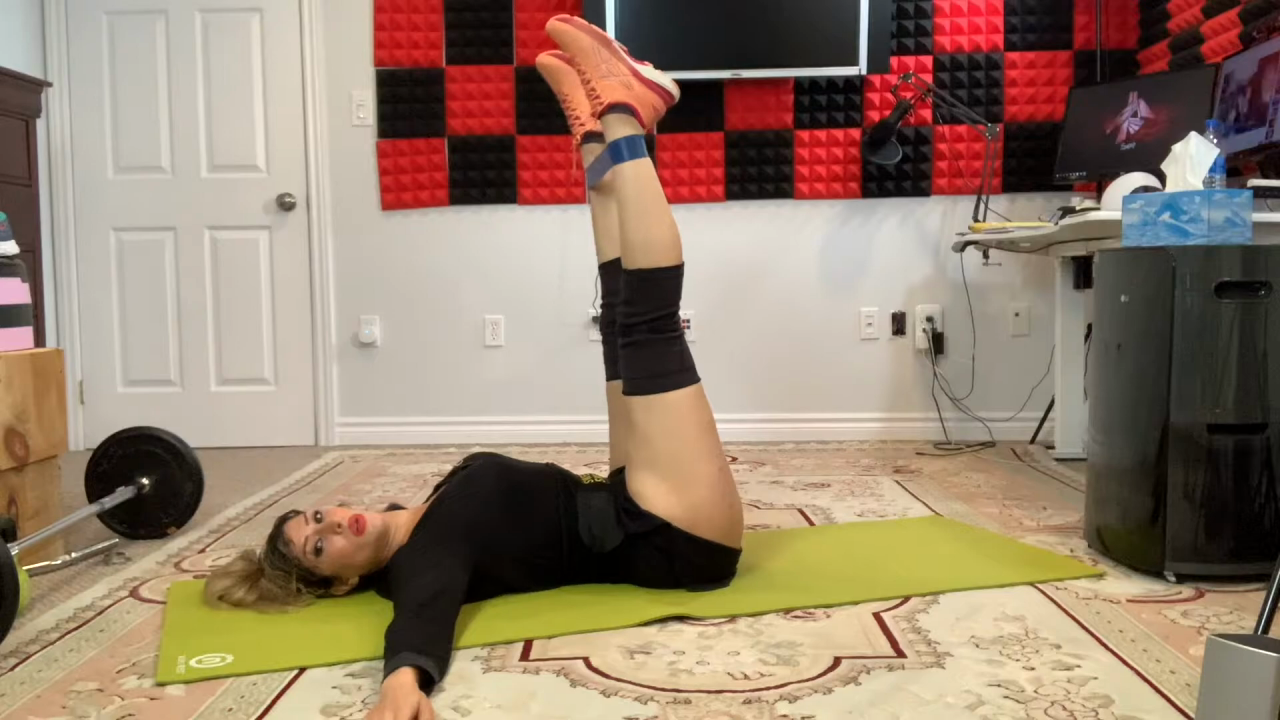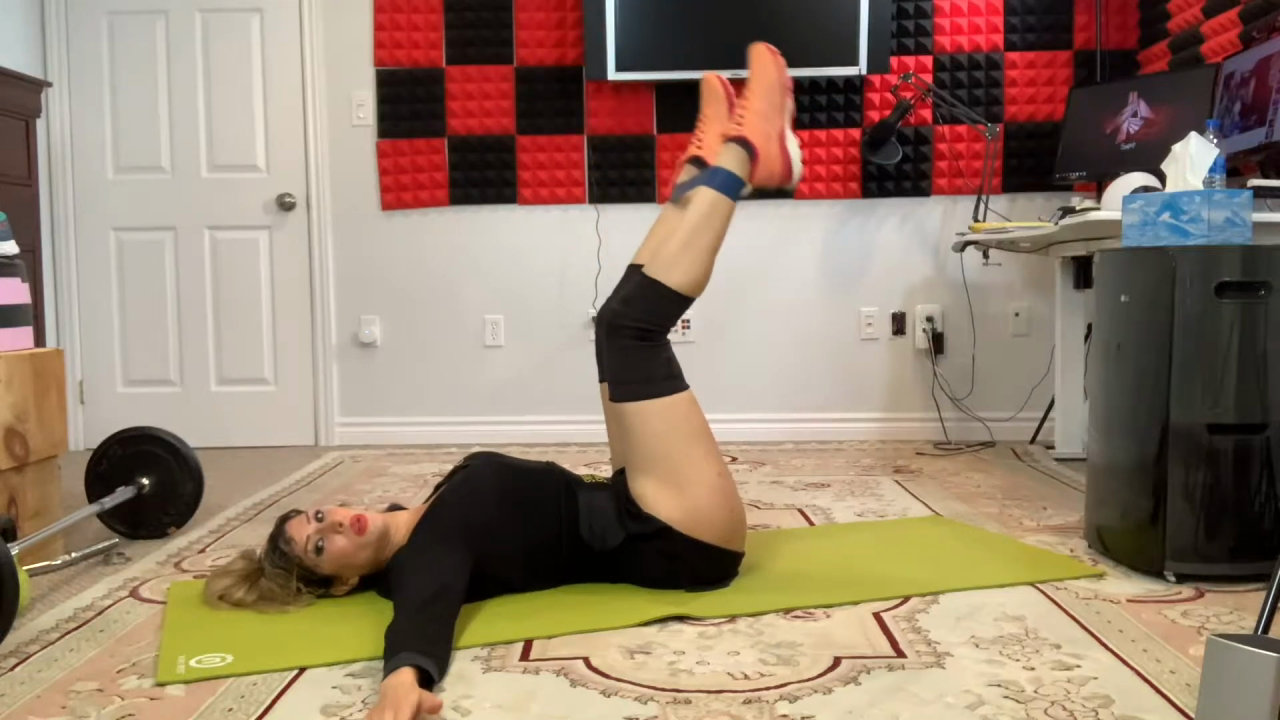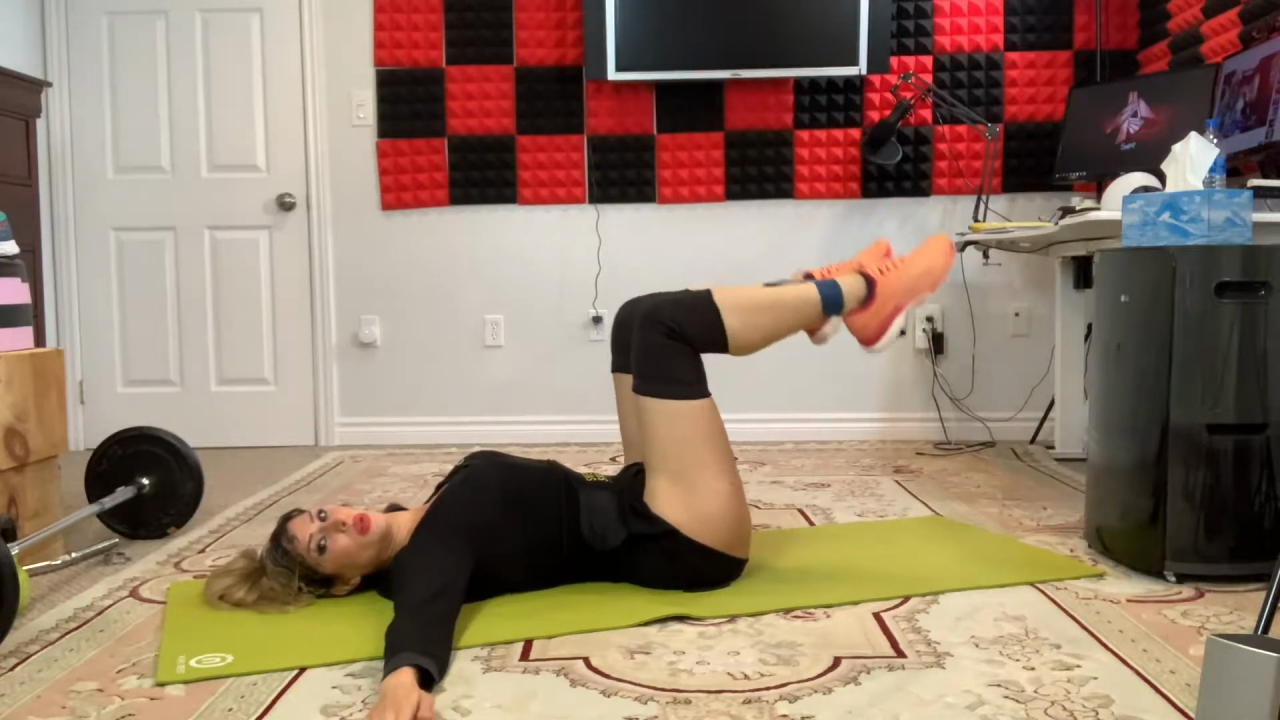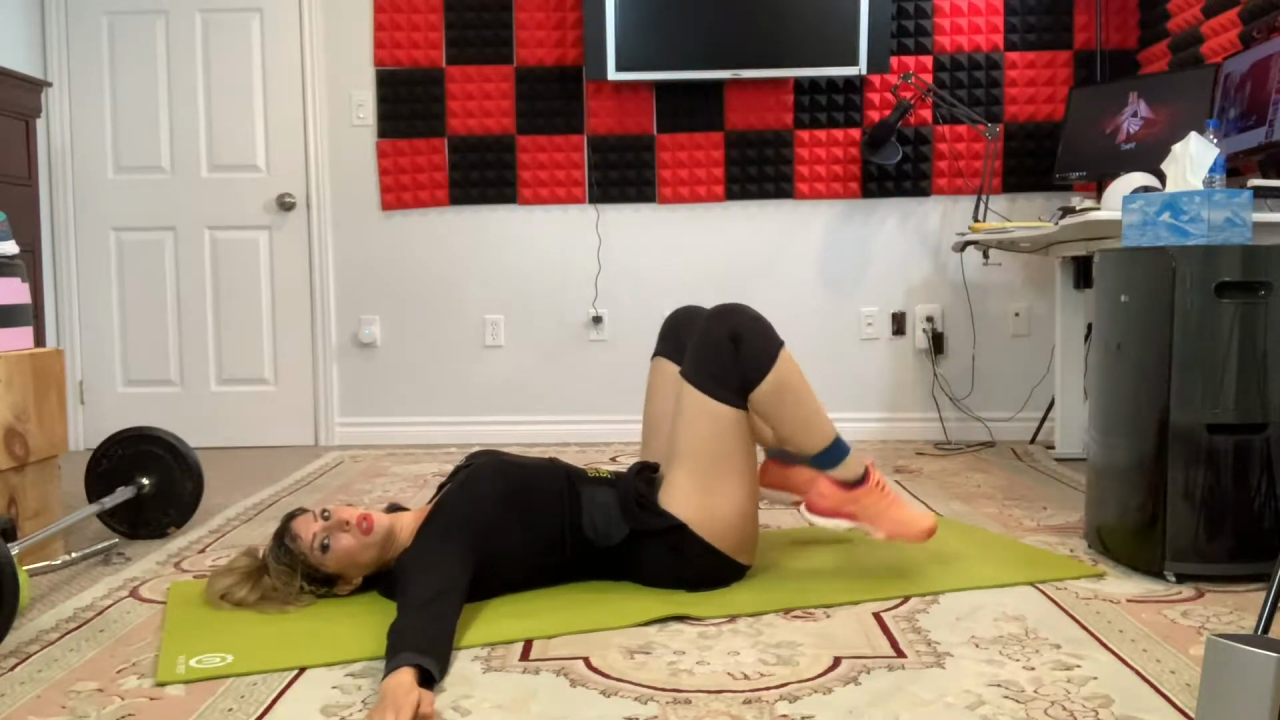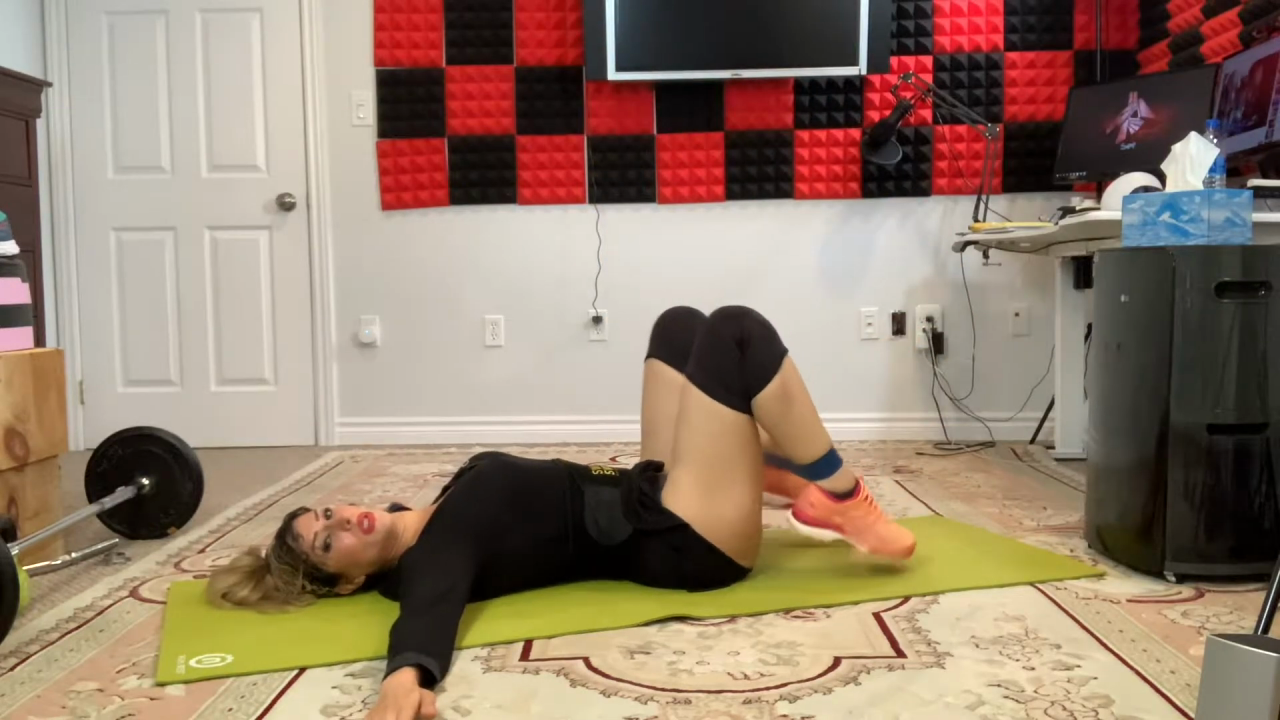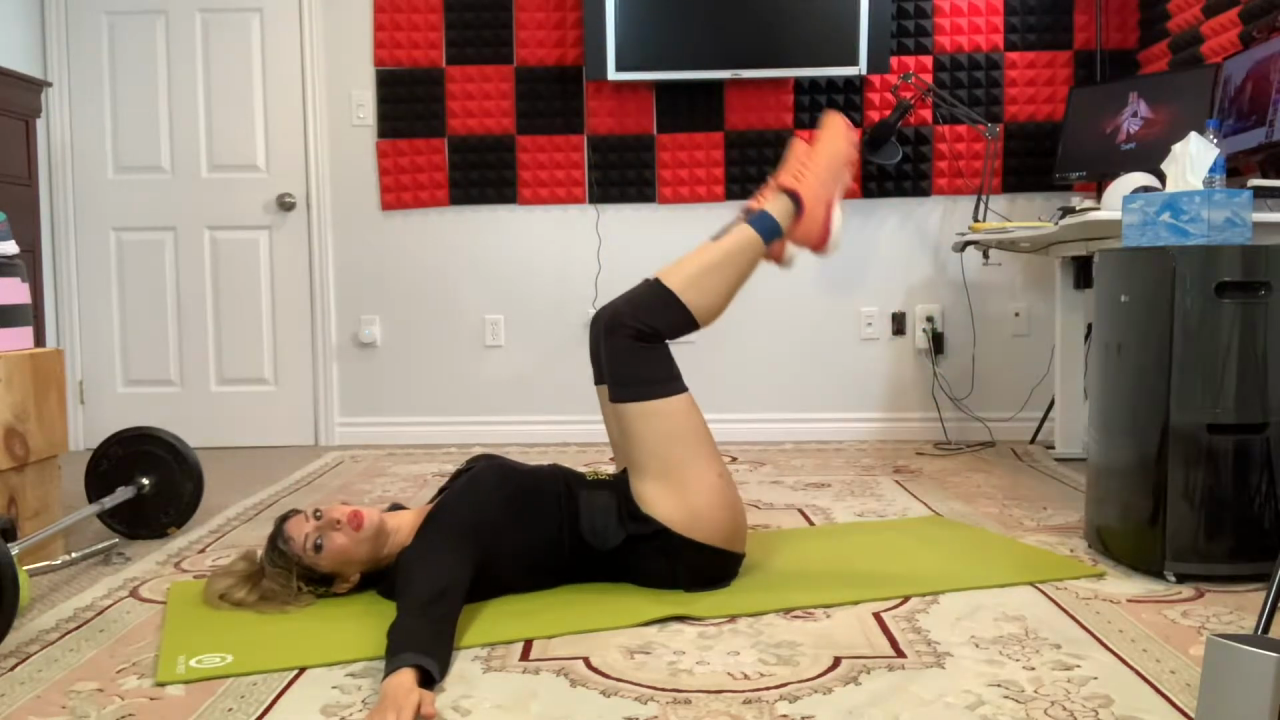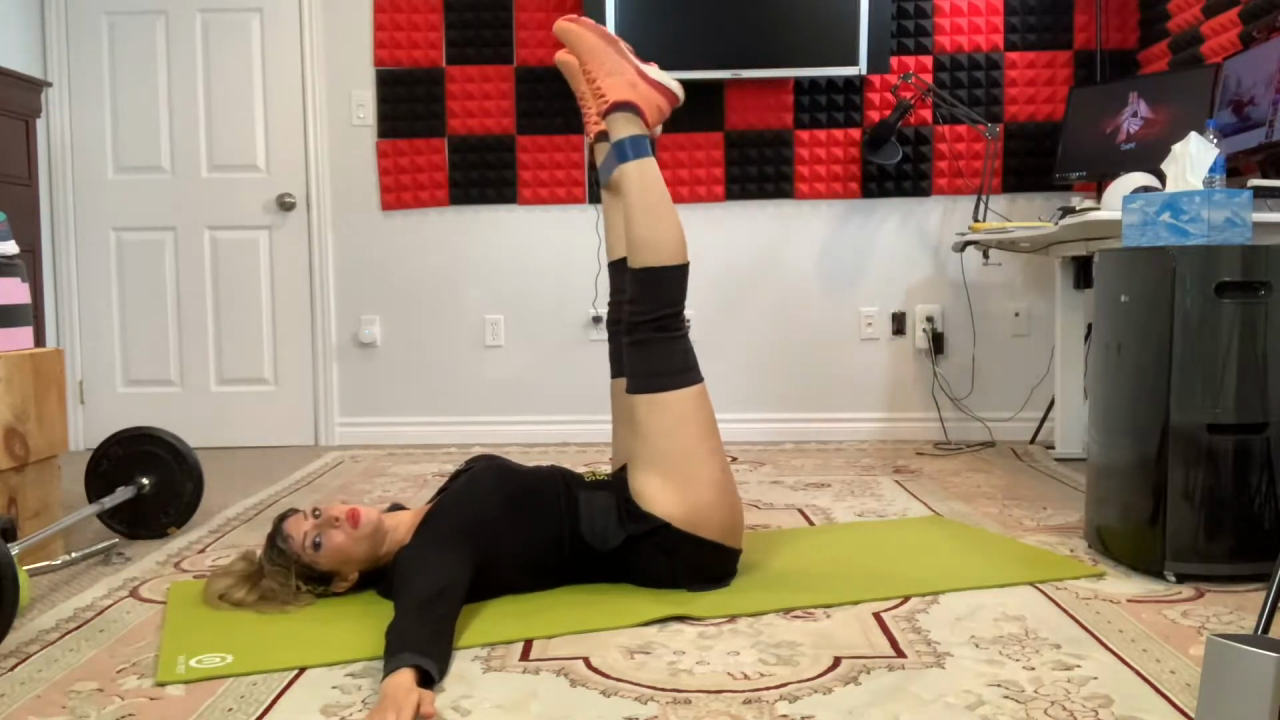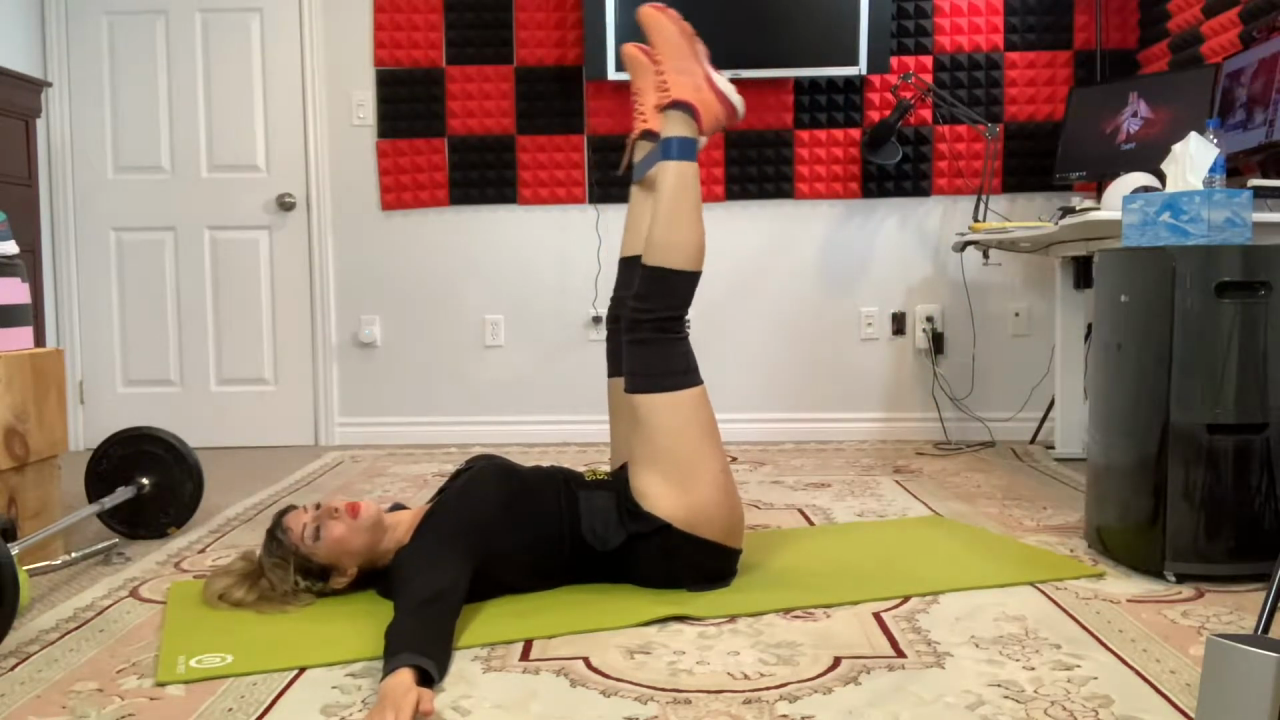
dt=0.5s
person 1, frame 1
left shoulder: (420, 520)
right shoulder: (417, 563)
right elbow: (424, 613)
left hip: (628, 516)
right hip: (679, 544)
right knee: (645, 322)
left ankle: (600, 133)
right ankle: (618, 116)
person 1, frame 2
left shoulder: (421, 523)
right shoulder: (418, 564)
right elbow: (423, 618)
left hip: (628, 516)
right hip: (682, 545)
left knee: (626, 323)
right knee: (629, 326)
left ankle: (717, 158)
right ankle: (738, 154)
person 1, frame 3
left shoulder: (418, 522)
right shoulder: (416, 564)
right elbow: (424, 616)
left hip: (634, 511)
right hip: (680, 543)
left knee: (643, 322)
right knee: (658, 324)
left ankle: (831, 294)
right ankle: (859, 294)
person 1, frame 4
left shoulder: (424, 521)
right shoulder: (423, 562)
right elbow: (425, 616)
left hip: (638, 497)
right hip: (682, 544)
left knee: (691, 325)
right knee: (731, 330)
left ankle: (795, 468)
right ankle: (856, 489)
person 1, frame 5
left shoulder: (426, 519)
right shoulder: (425, 563)
right elbow: (427, 615)
left hip: (641, 500)
right hip: (684, 544)
left knee: (681, 325)
right knee: (739, 331)
left ankle: (796, 477)
right ankle: (840, 498)
person 1, frame 6
left shoulder: (426, 524)
right shoulder: (425, 565)
right elbow: (425, 614)
left hip: (634, 521)
right hip: (684, 545)
left knee: (624, 334)
right knee: (622, 330)
left ankle: (776, 218)
right ankle: (788, 207)
person 1, frame 7
left shoulder: (420, 525)
right shoulder: (418, 563)
right elbow: (424, 610)
left hip: (632, 514)
right hip: (679, 541)
right knee: (651, 318)
left ankle: (613, 131)
right ankle: (623, 120)
person 1, frame 8
left shoulder: (419, 527)
right shoulder: (419, 564)
right elbow: (425, 612)
left hip: (627, 510)
right hip: (677, 542)
right knee: (651, 319)
left ankle: (658, 131)
right ankle: (680, 118)
